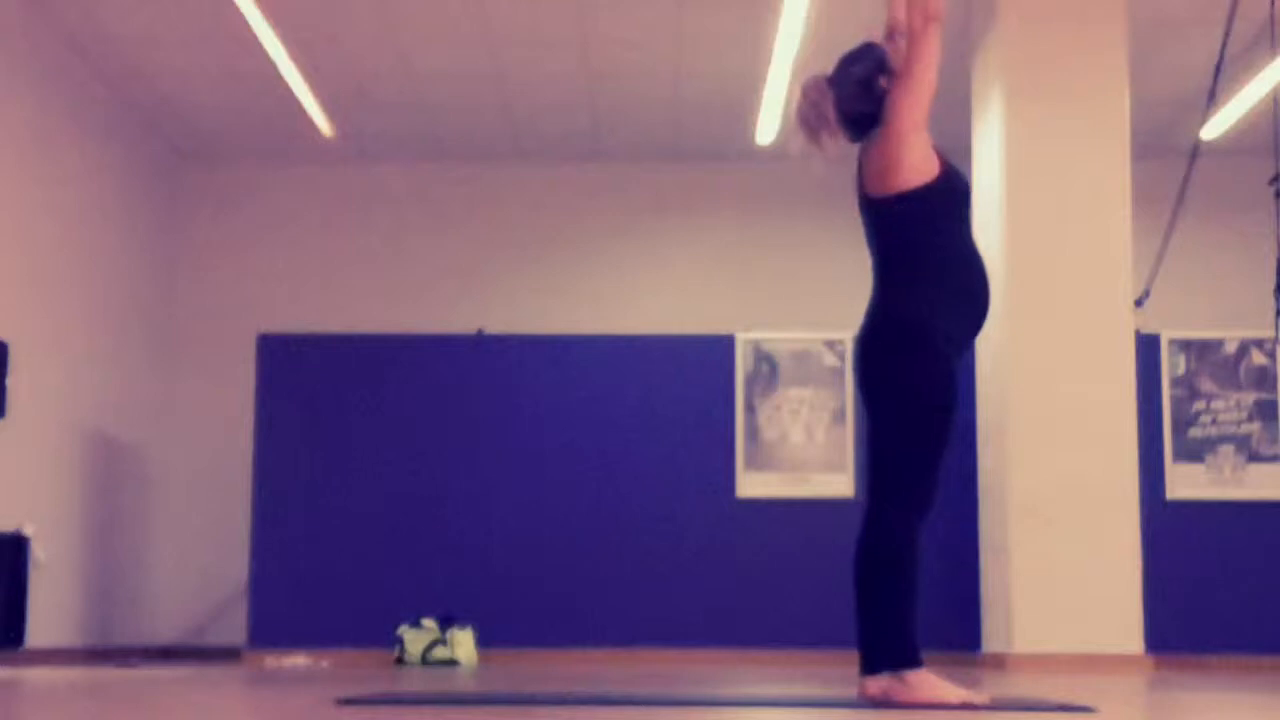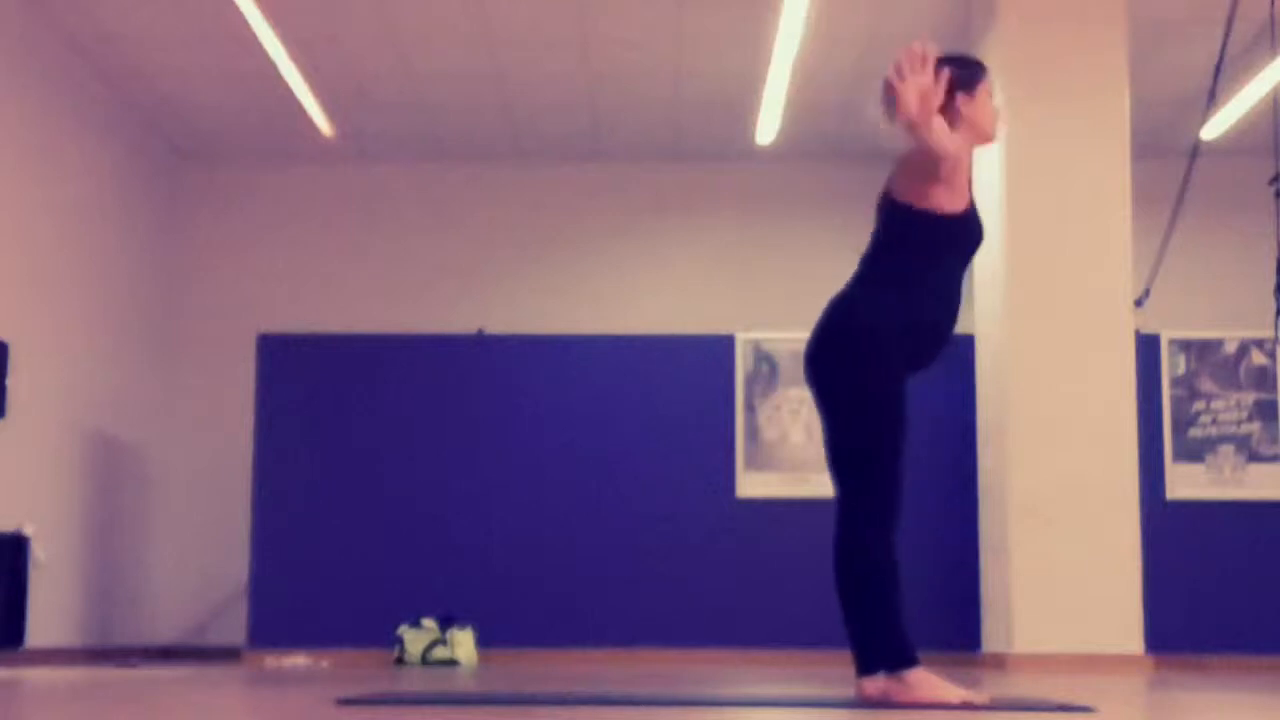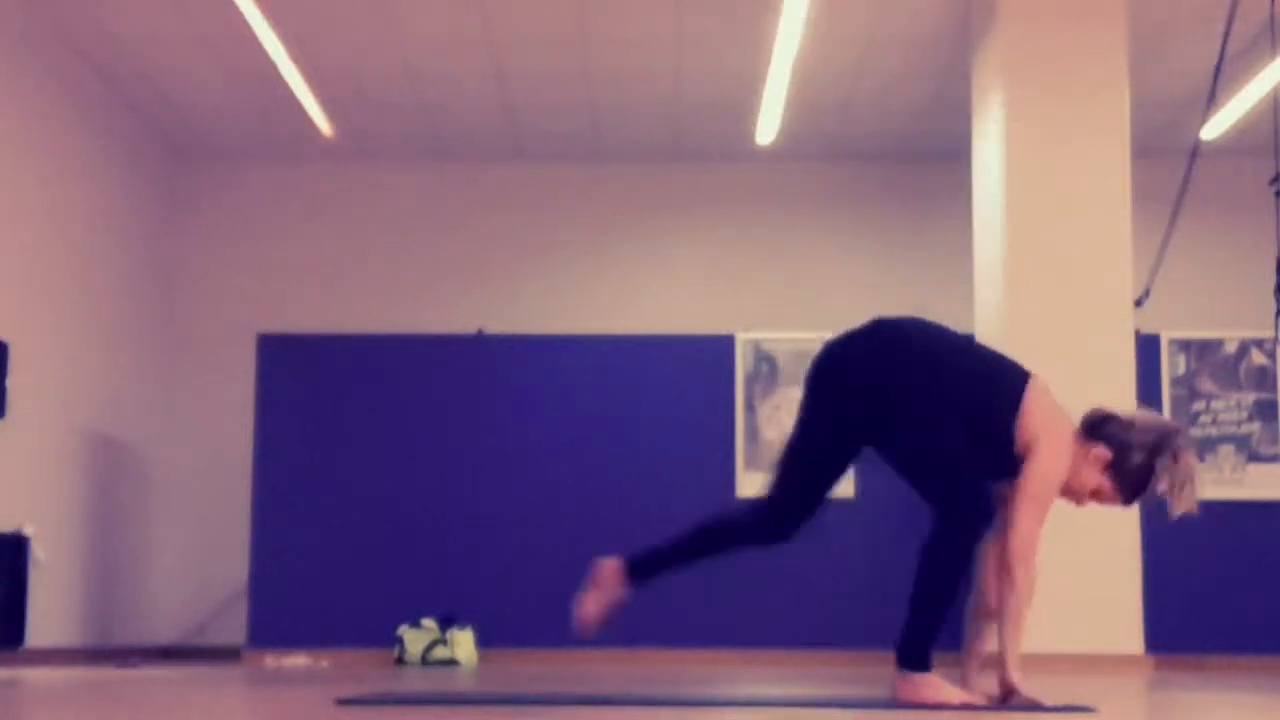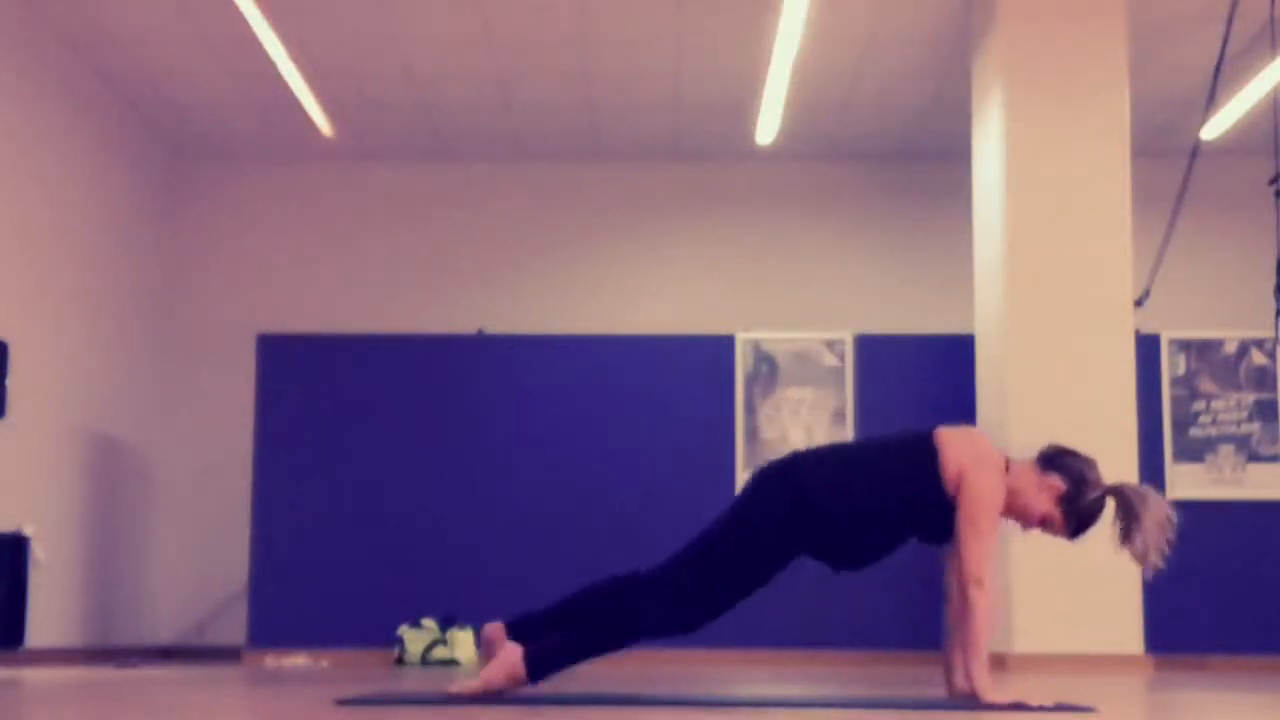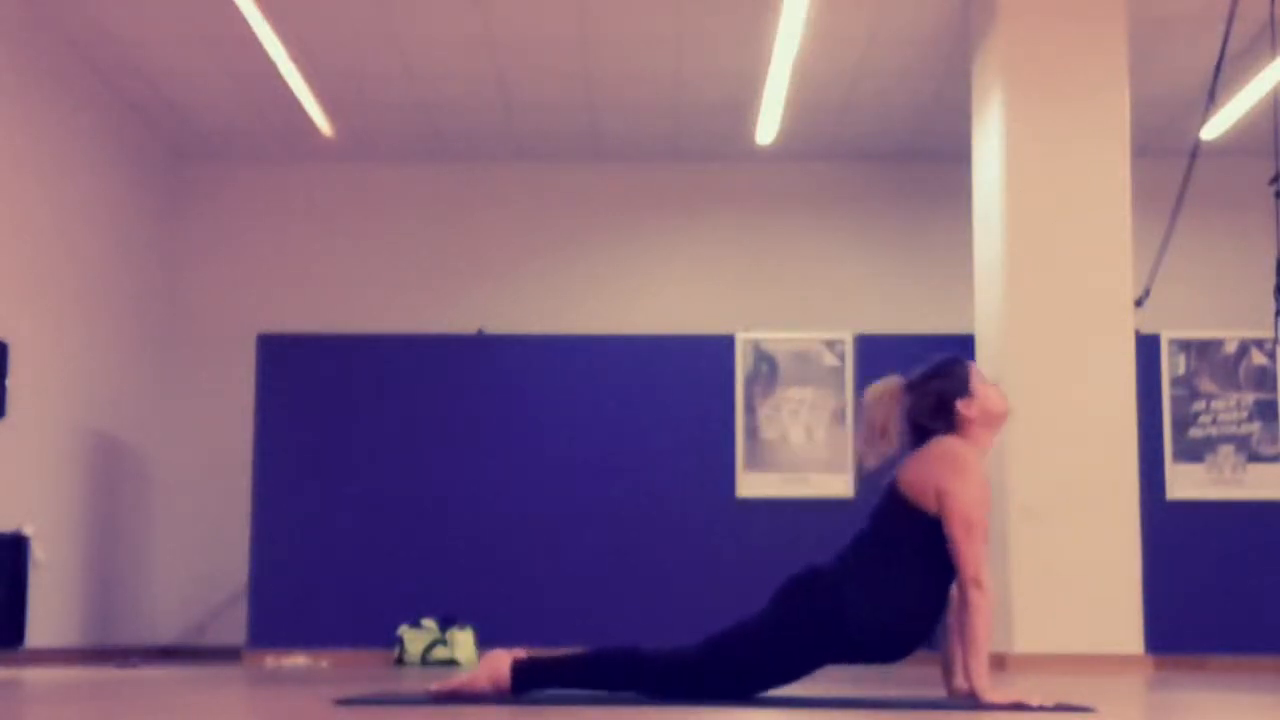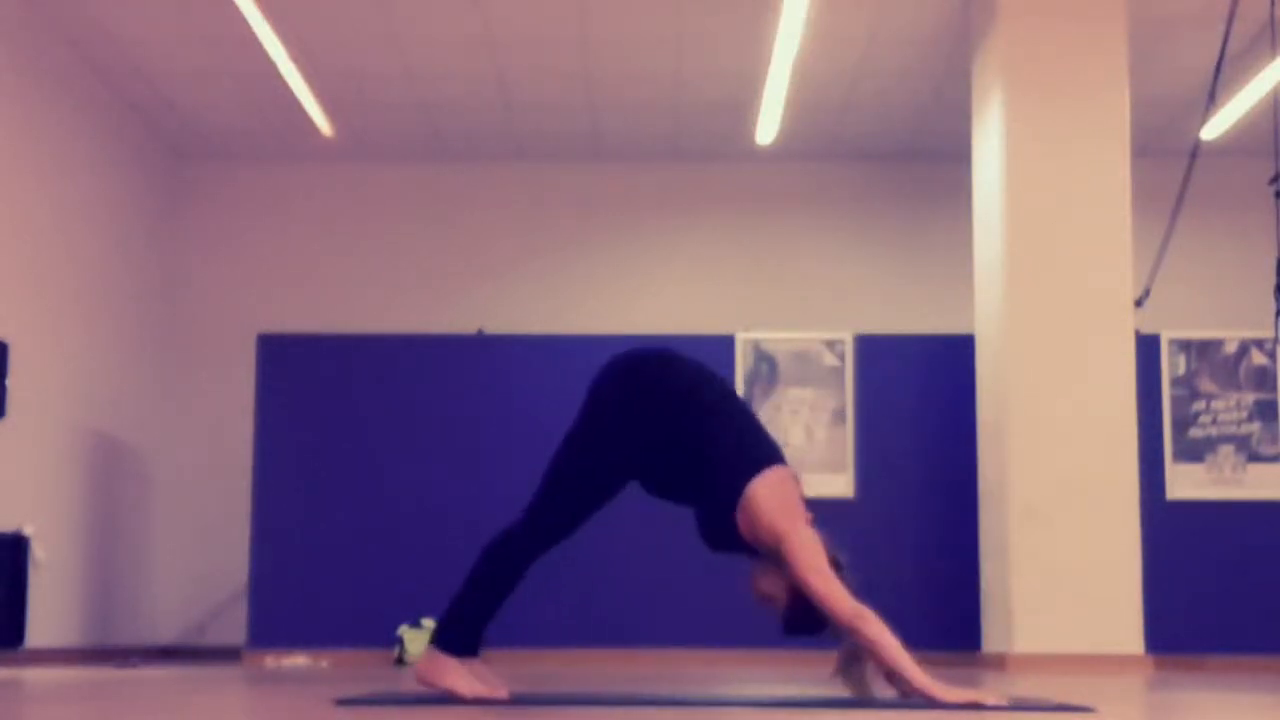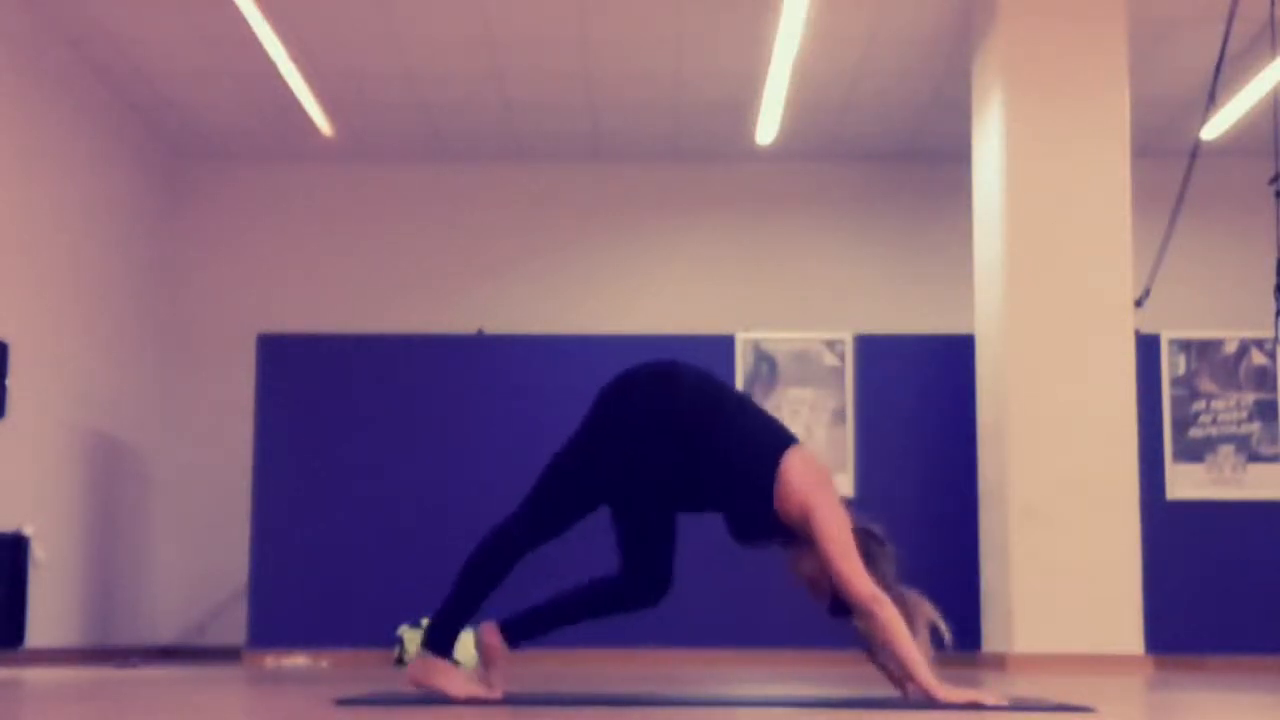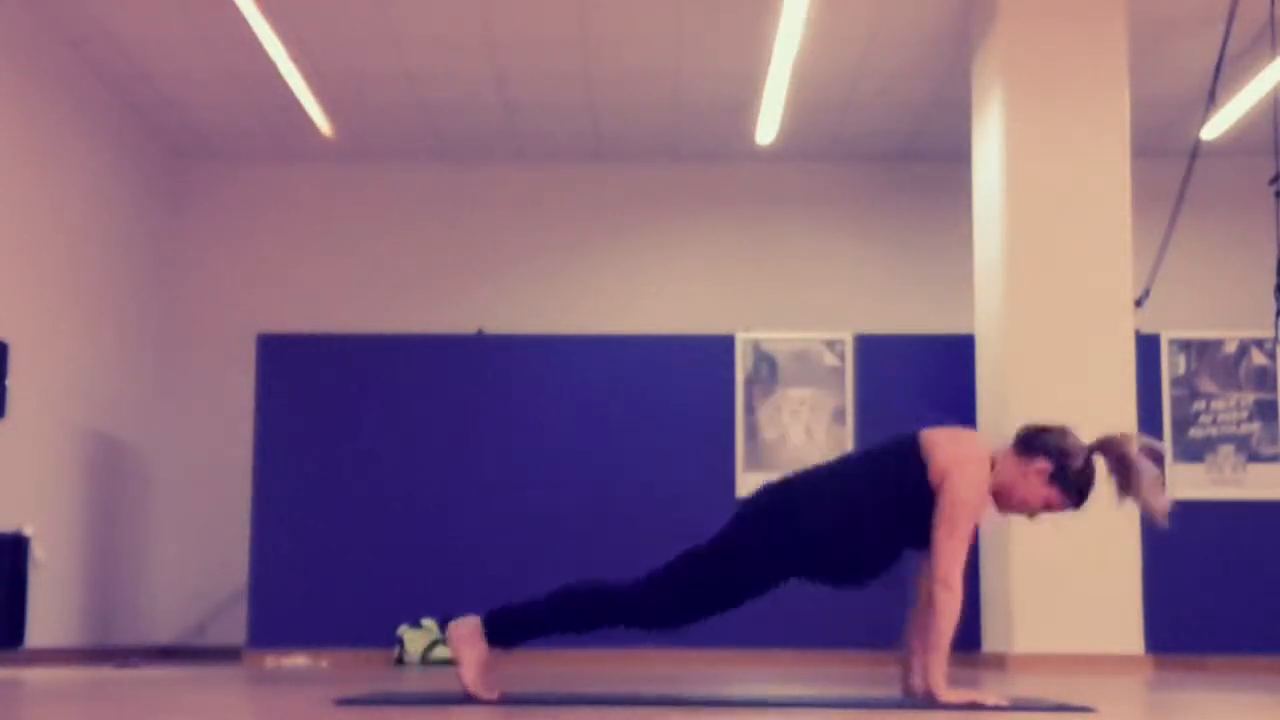
dt=0.4s
person 1, frame 1
left shoulder: (899, 152)
right shoulder: (896, 147)
left hip: (909, 349)
right hip: (913, 348)
left knee: (896, 509)
right knee: (901, 508)
left ankle: (884, 667)
right ankle: (897, 669)
person 1, frame 2
left shoulder: (932, 165)
right shoulder: (939, 165)
right elbow: (942, 146)
left hip: (857, 350)
right hip: (859, 352)
left knee: (866, 509)
right knee: (868, 507)
left ankle: (879, 666)
right ankle: (894, 669)
person 1, frame 3
right shoulder: (1049, 448)
left elbow: (1001, 555)
right elbow: (1019, 558)
left wrist: (974, 656)
right wrist: (1009, 666)
left hip: (856, 368)
right hip: (862, 373)
left knee: (780, 518)
right knee: (965, 511)
left ankle: (625, 574)
right ankle: (915, 674)
person 1, frame 4
left shoulder: (975, 476)
right shoulder: (985, 471)
left elbow: (958, 585)
right elbow: (975, 583)
left wrist: (958, 677)
right wrist: (982, 685)
left hip: (797, 497)
right hip: (794, 503)
left knee: (670, 596)
right knee: (673, 598)
left ankle: (515, 636)
right ankle: (524, 656)
person 1, frame 5
left shoulder: (939, 461)
right shoulder: (957, 463)
left elbow: (947, 578)
right elbow: (973, 580)
left wrist: (957, 676)
right wrist: (981, 684)
left hip: (831, 614)
right hip: (829, 616)
left knee: (680, 670)
right knee: (680, 677)
left ankle: (519, 665)
right ankle: (515, 670)
person 1, frame 6
left shoulder: (784, 525)
right shoulder: (780, 525)
left elbow: (852, 617)
right elbow: (853, 615)
left wrist: (910, 678)
right wrist: (932, 688)
left hip: (664, 397)
right hip: (637, 394)
left knee: (546, 527)
right knee: (543, 524)
left ankle: (456, 651)
right ankle: (448, 652)
person 1, frame 7
left shoulder: (818, 510)
right shoulder: (816, 510)
left elbow: (868, 604)
right elbow: (871, 600)
left wrist: (914, 682)
right wrist: (933, 688)
left hip: (660, 418)
right hip: (648, 407)
left knee: (647, 583)
right knee: (533, 523)
left ankle: (500, 639)
right ankle: (436, 653)
person 1, frame 8
left shoulder: (971, 468)
right shoulder: (969, 472)
left elbow: (932, 586)
right elbow: (943, 582)
left wrist: (917, 672)
right wrist: (935, 684)
left hip: (803, 527)
right hip: (793, 528)
left knee: (665, 597)
right knee: (654, 600)
left ankle: (486, 630)
right ankle: (482, 631)
